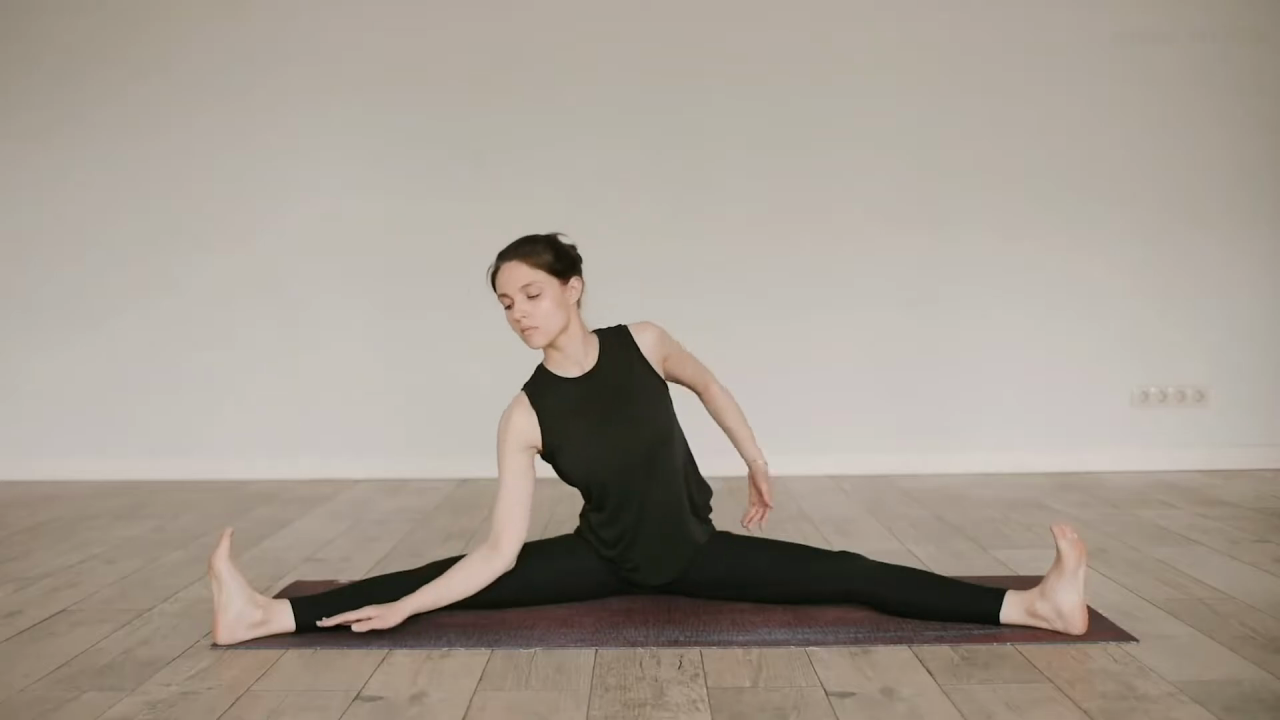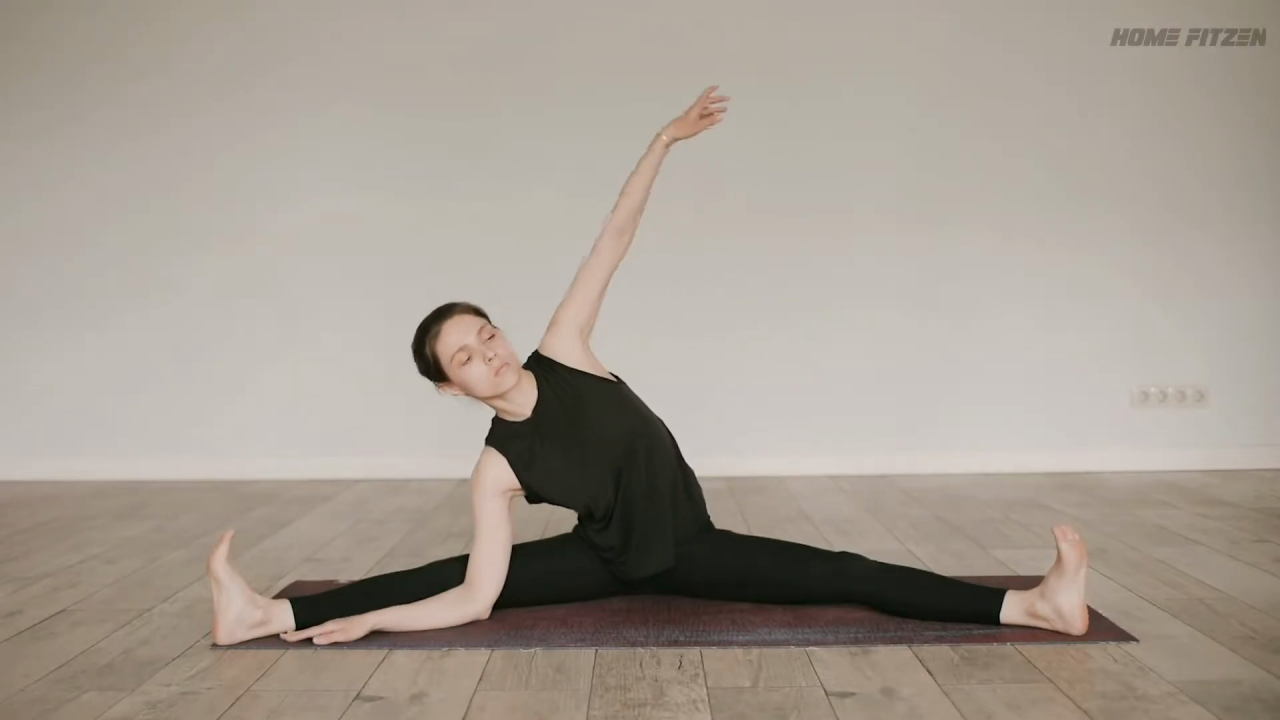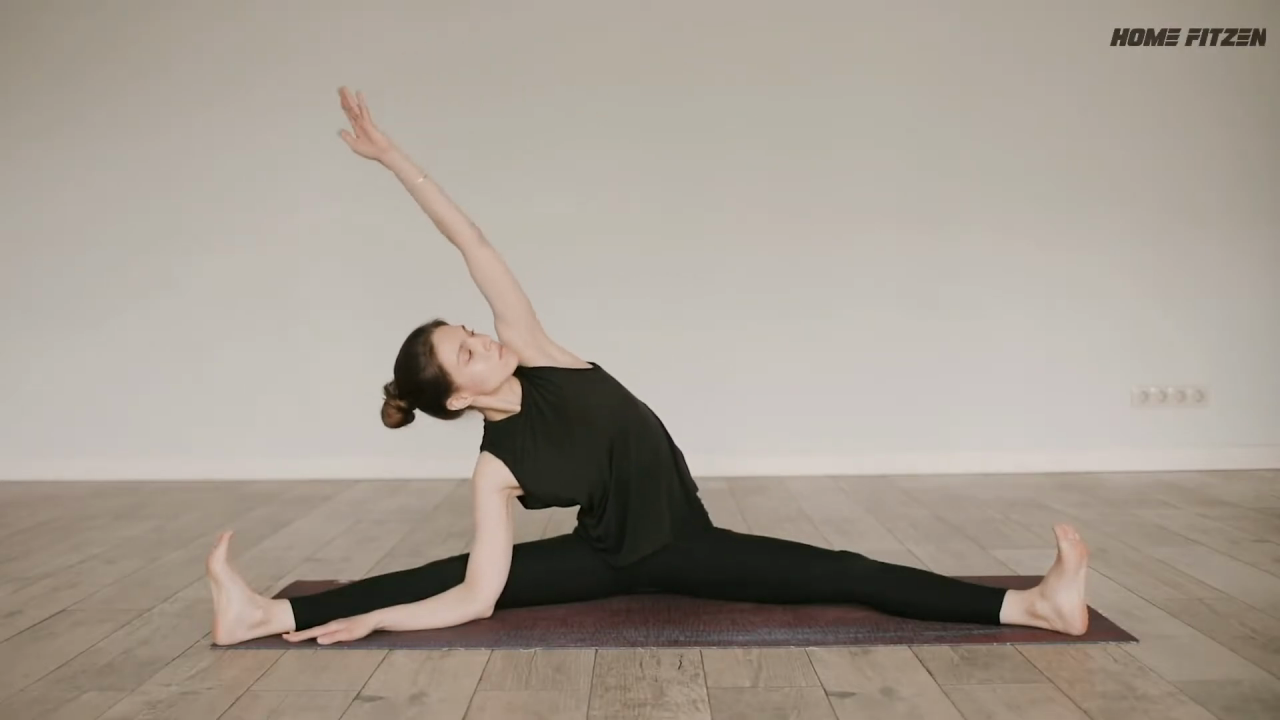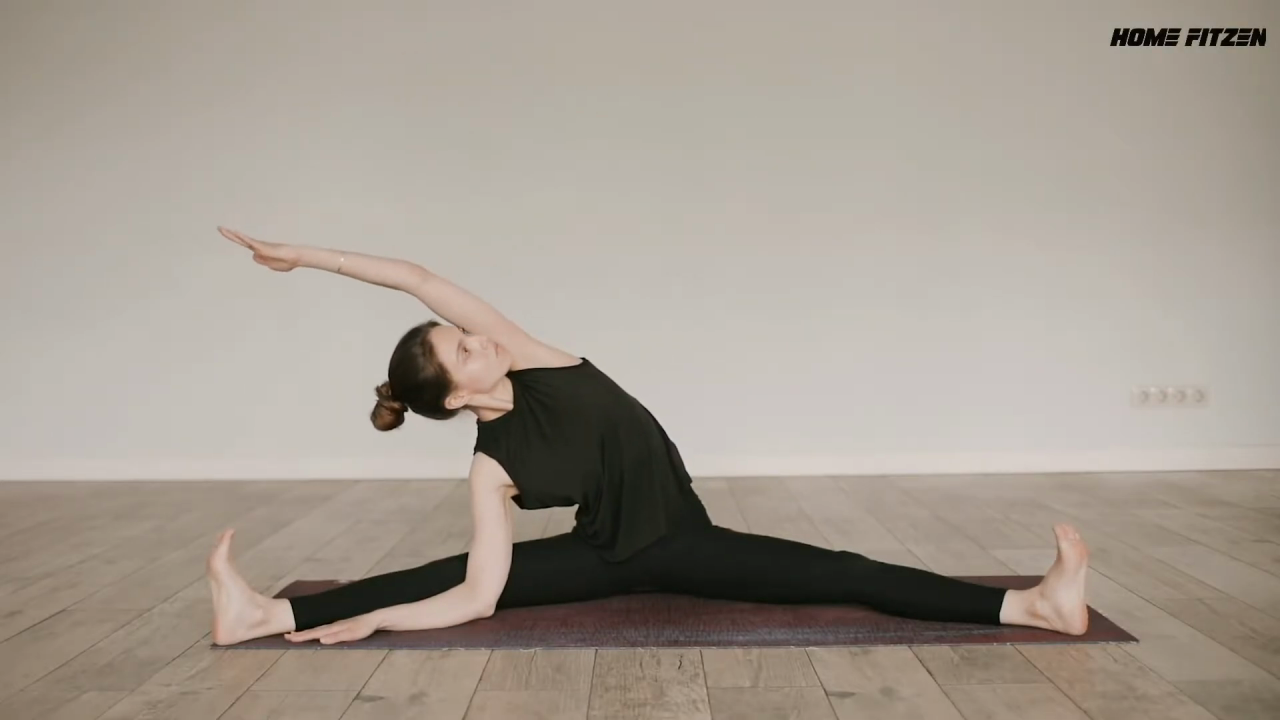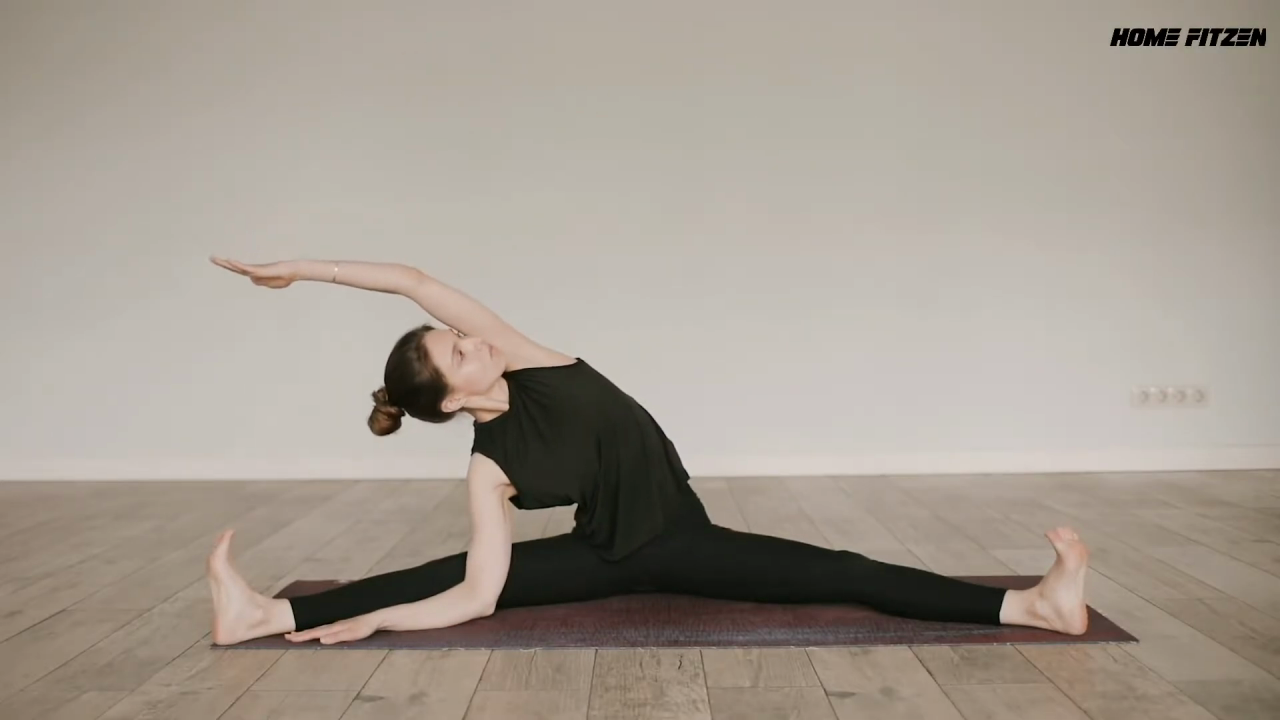
dt=1s
person 1, frame 1
left shoulder: (642, 342)
right shoulder: (524, 416)
left elbow: (708, 386)
right elbow: (503, 551)
left wrist: (756, 464)
right wrist: (405, 607)
left hip: (694, 547)
right hip: (605, 558)
left knee: (844, 575)
right knee: (462, 579)
left ankle: (1029, 606)
right ankle: (268, 614)
person 1, frame 2
left shoulder: (560, 356)
right shoulder: (496, 471)
left elbow: (612, 245)
right elbow: (475, 601)
left wrist: (664, 142)
right wrist: (371, 622)
left hip: (687, 547)
right hip: (606, 562)
left knee: (843, 575)
right knee: (453, 572)
left ankle: (1029, 606)
person 1, frame 3
left shoulder: (531, 352)
right shoulder: (495, 469)
left elbow: (472, 242)
right elbow: (480, 598)
left wrist: (391, 154)
right wrist: (372, 620)
left hip: (682, 544)
right hip: (607, 557)
left knee: (841, 574)
right knee: (457, 571)
left ankle: (1028, 605)
person 1, frame 4
left shoulder: (530, 359)
right shoulder: (490, 469)
left elbow: (421, 278)
right elbow: (481, 597)
left wrist: (308, 254)
right wrist: (372, 620)
left hip: (680, 540)
right hip: (606, 556)
left knee: (842, 574)
right knee: (452, 571)
left ankle: (1027, 605)
person 1, frame 5
left shoulder: (525, 358)
right shoulder: (488, 468)
left elbow: (417, 280)
right elbow: (479, 596)
right wrist: (374, 619)
left hip: (679, 537)
right hip: (605, 554)
left knee: (839, 573)
right knee: (452, 570)
left ankle: (1030, 605)
